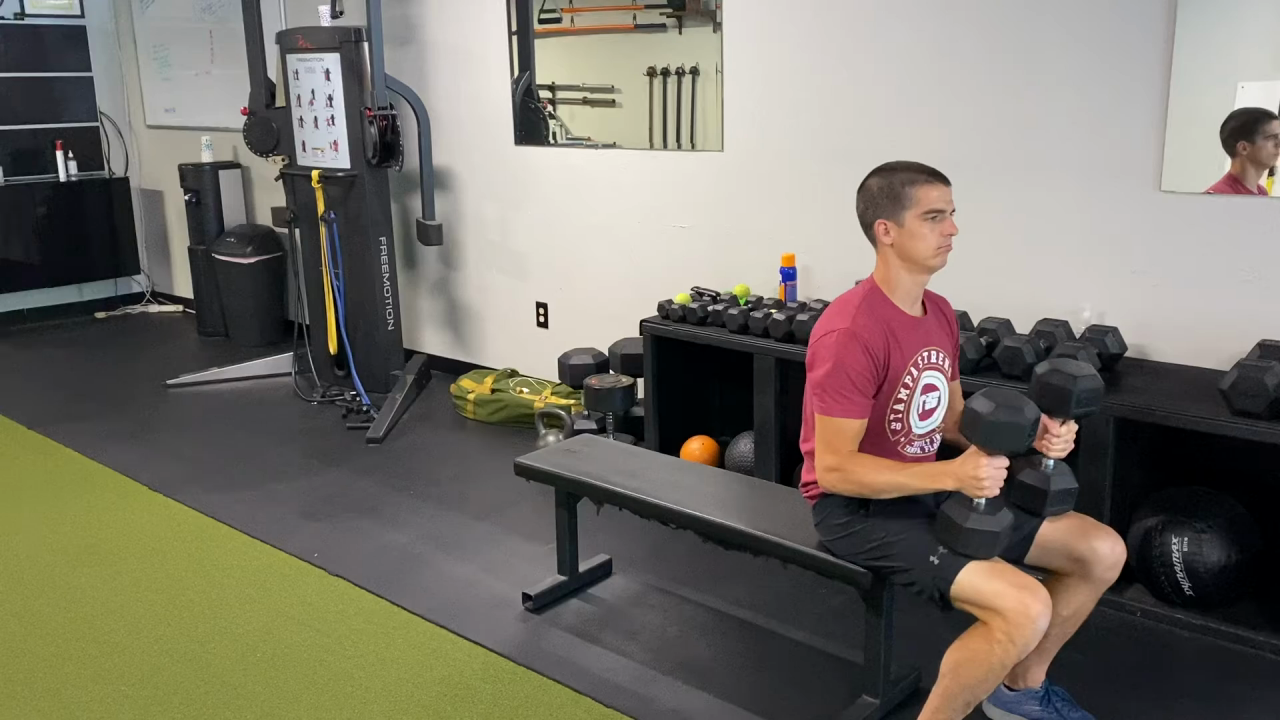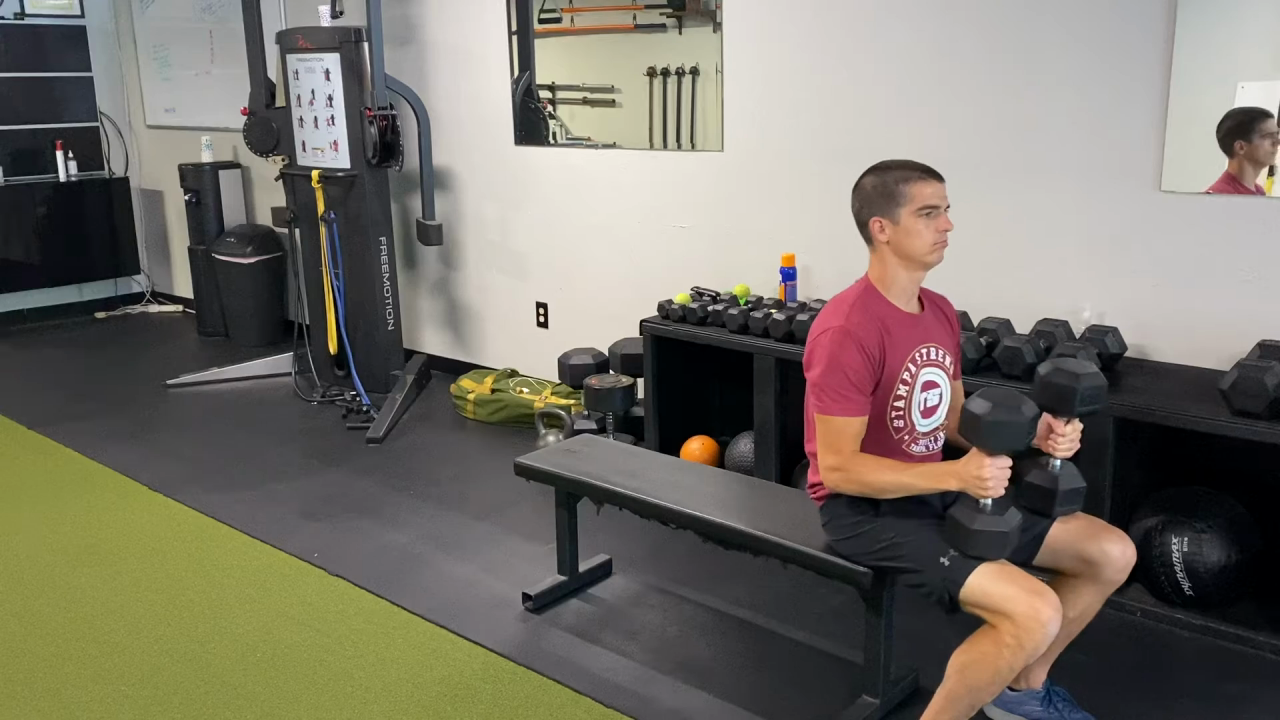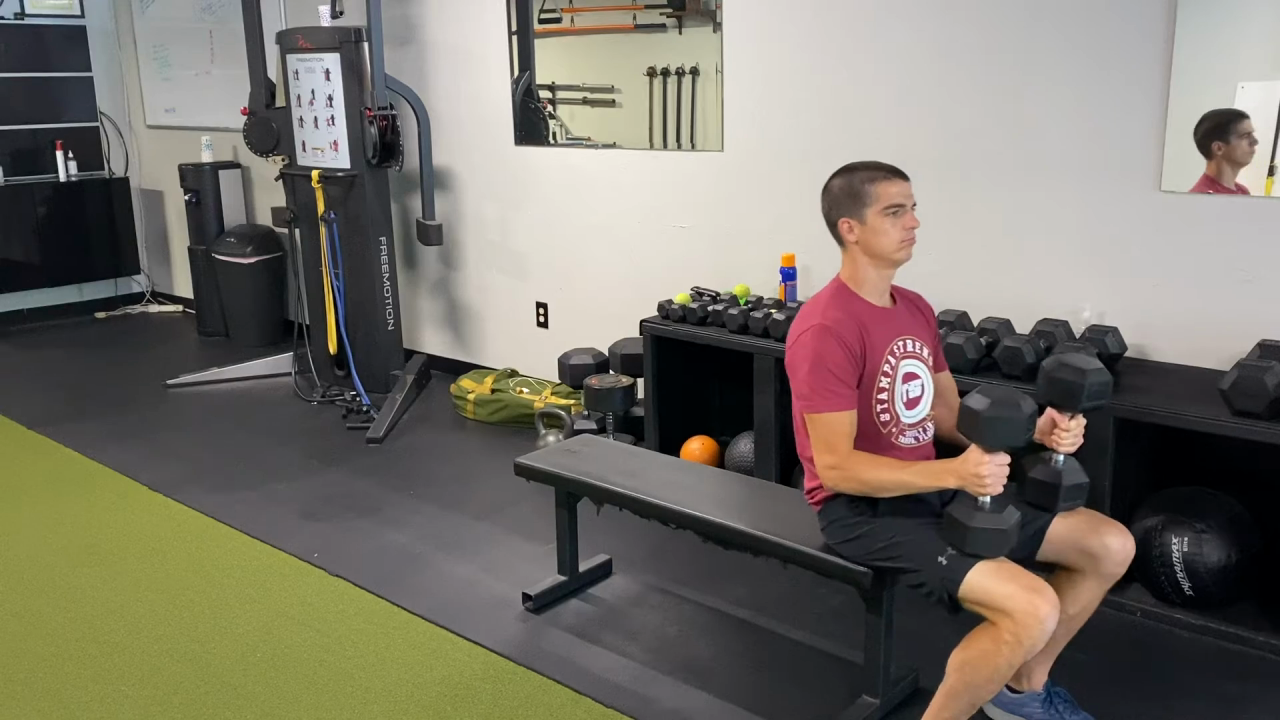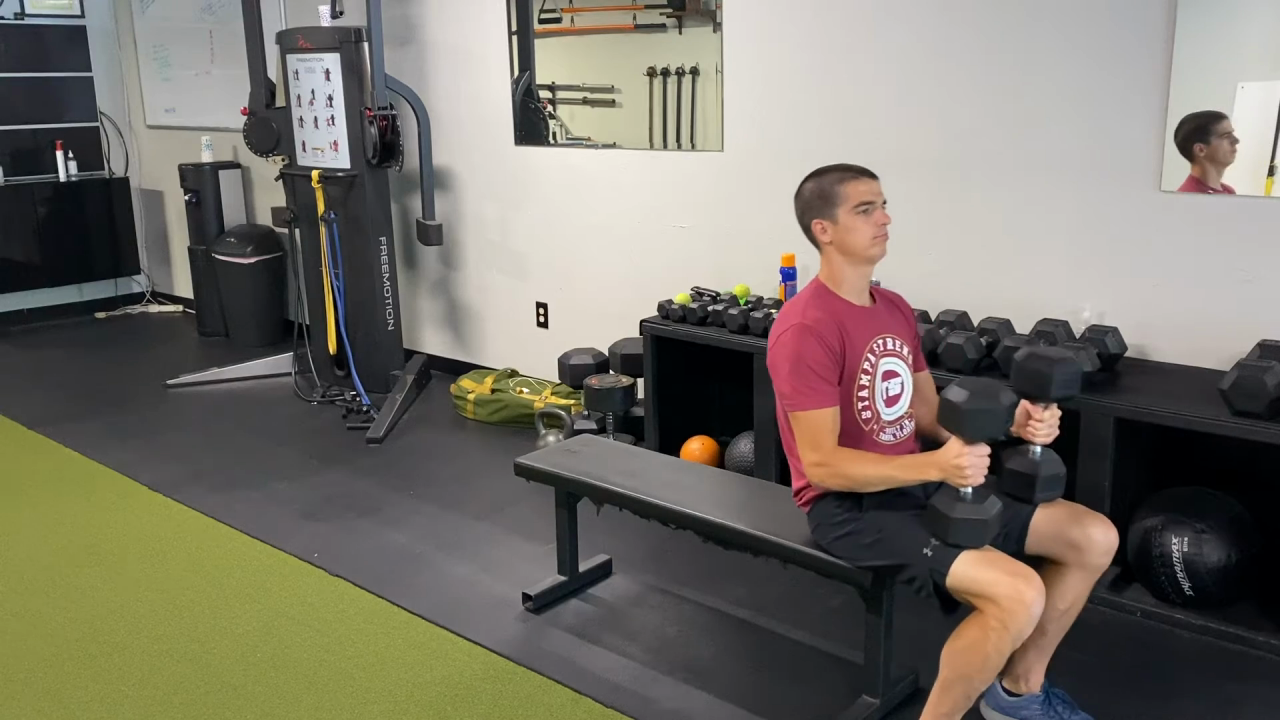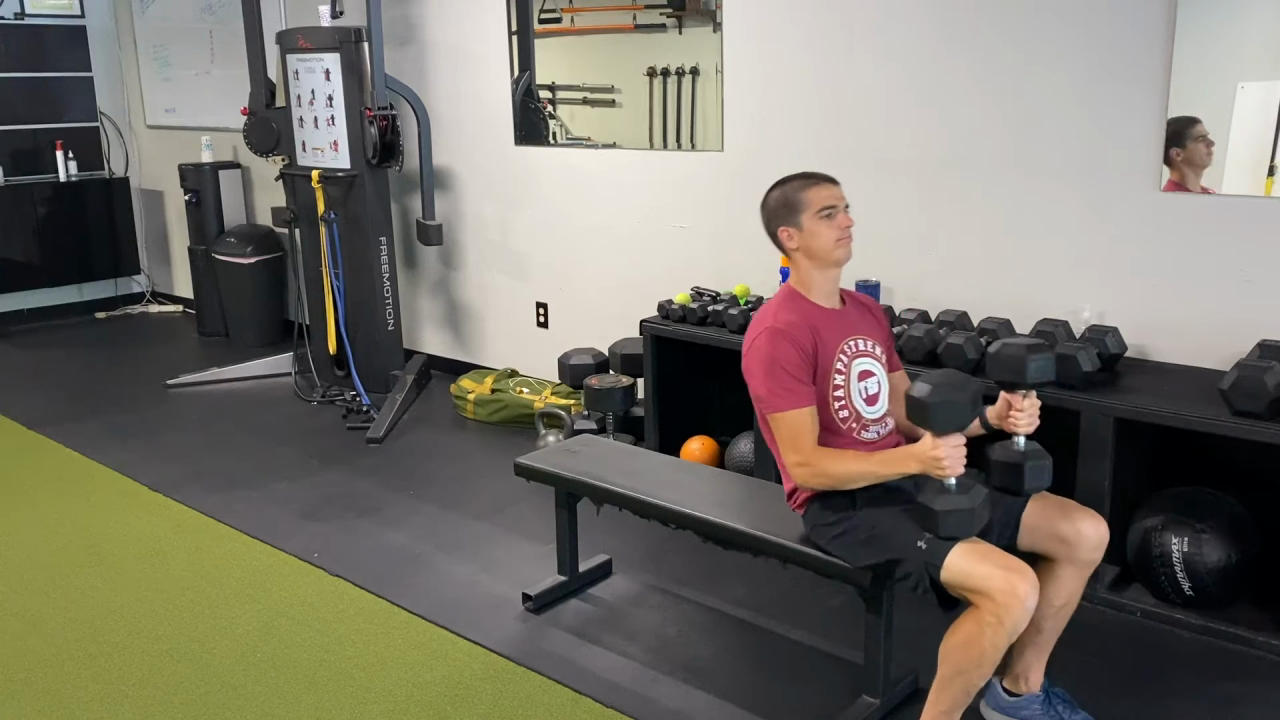
dt=0.2s
person 1, frame 1
left shoulder: (939, 313)
right shoulder: (852, 332)
left elbow: (953, 420)
right elbow: (835, 468)
left wrist: (1027, 433)
right wrist: (951, 475)
left hip: (928, 487)
right hip: (859, 507)
left knee: (1101, 551)
right knee: (1024, 609)
person 1, frame 2
left shoulder: (939, 311)
right shoulder: (847, 329)
left elbow: (956, 420)
right elbow: (838, 467)
left wrist: (1032, 433)
right wrist: (955, 476)
left hip: (934, 487)
right hip: (865, 507)
left knee: (1112, 554)
right knee: (1034, 614)
person 1, frame 3
left shoulder: (915, 308)
right shoulder: (826, 328)
left elbow: (951, 415)
right elbow: (835, 467)
left wrist: (1032, 430)
right wrist: (952, 474)
left hip: (927, 486)
right hip: (863, 507)
left knee: (1110, 547)
right knee: (1033, 611)
person 1, frame 4
left shoulder: (894, 308)
right shoulder: (806, 328)
left elbow: (930, 413)
right elbow: (821, 464)
left wrist: (1010, 423)
right wrist: (935, 465)
left hip: (913, 482)
right hip: (850, 505)
left knee: (1093, 538)
right knee: (1018, 595)
person 1, frame 5
left shoulder: (866, 311)
right shoulder: (778, 332)
left elbow: (907, 414)
right elbow: (804, 464)
left wrist: (989, 417)
right wrist: (913, 459)
left hip: (904, 478)
right hip: (842, 504)
left knee: (1085, 534)
right knee: (1012, 590)
